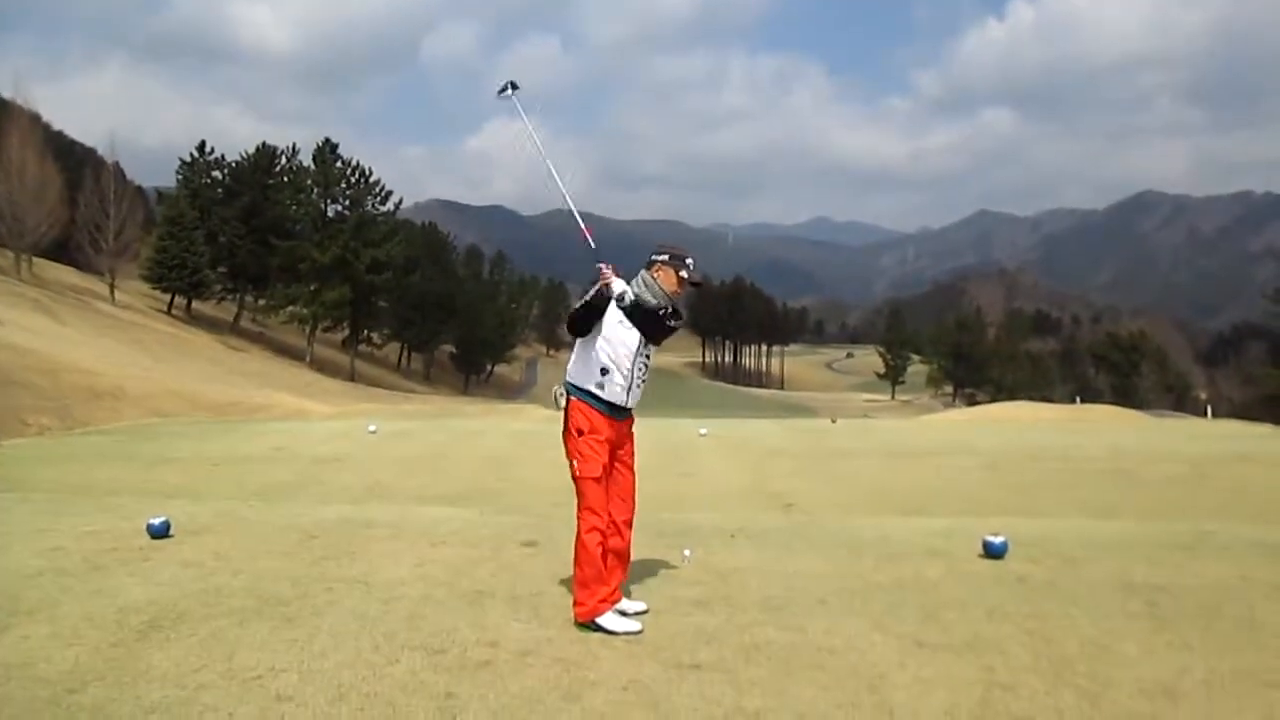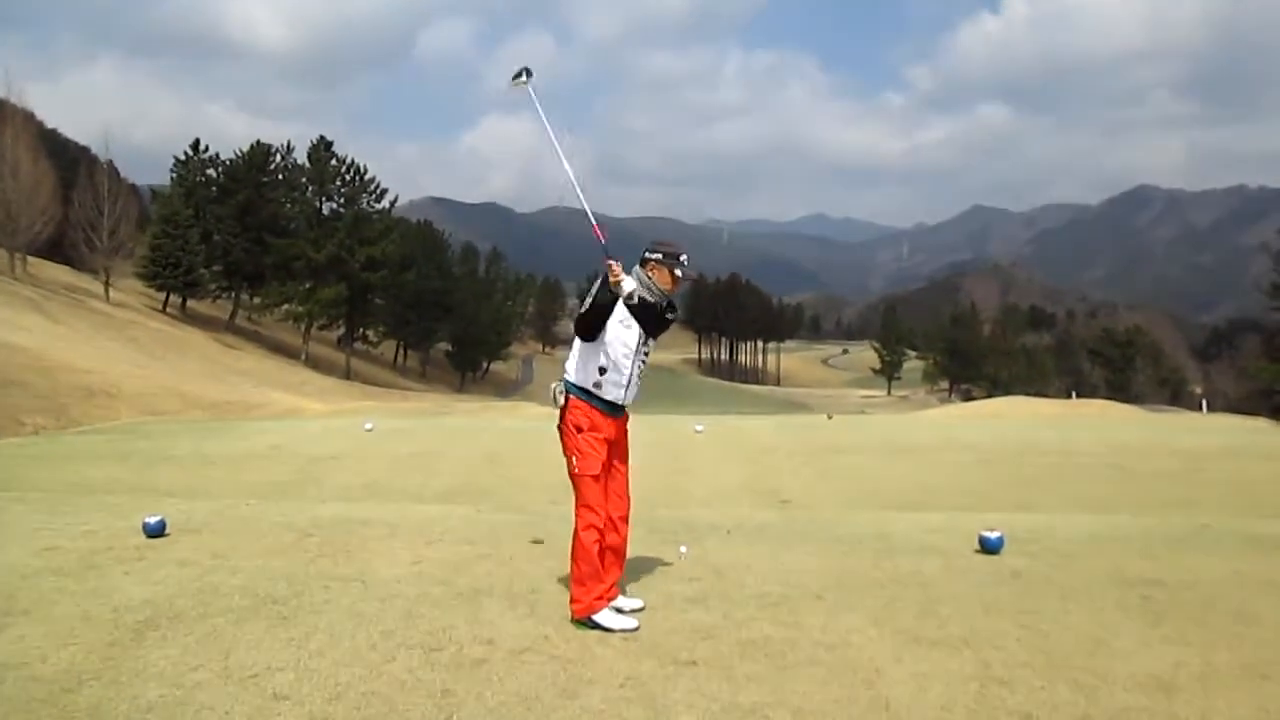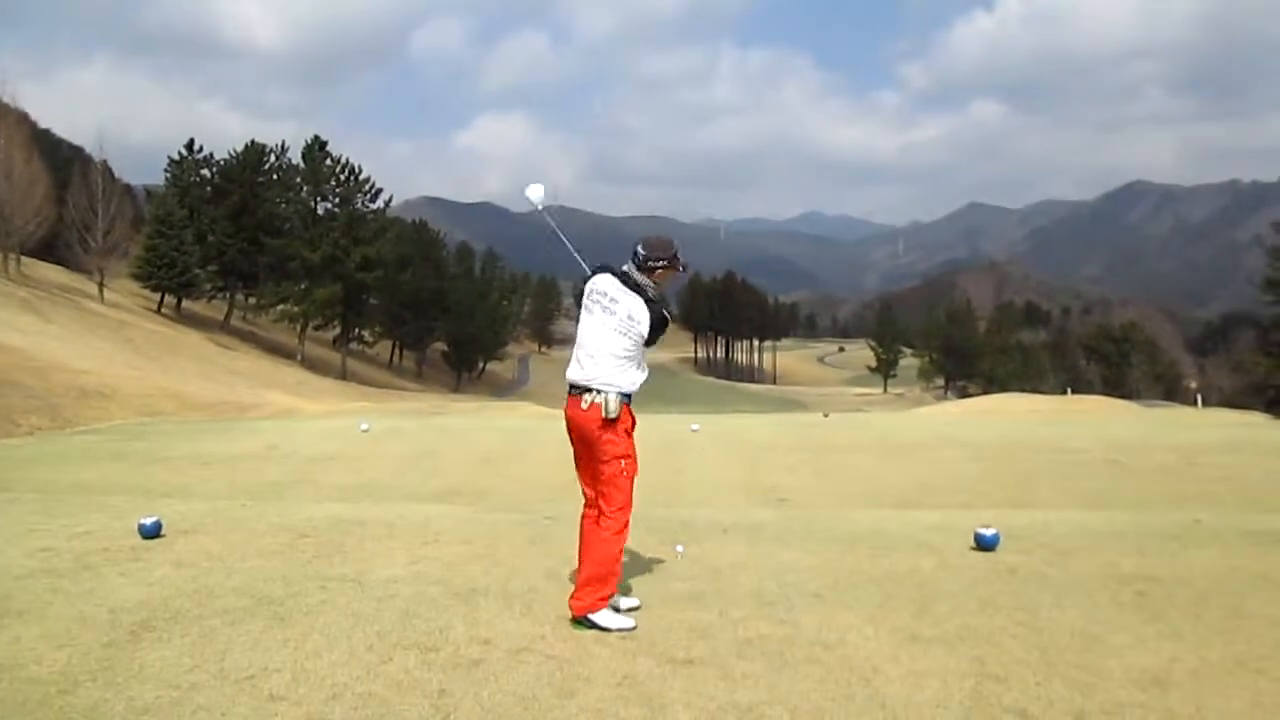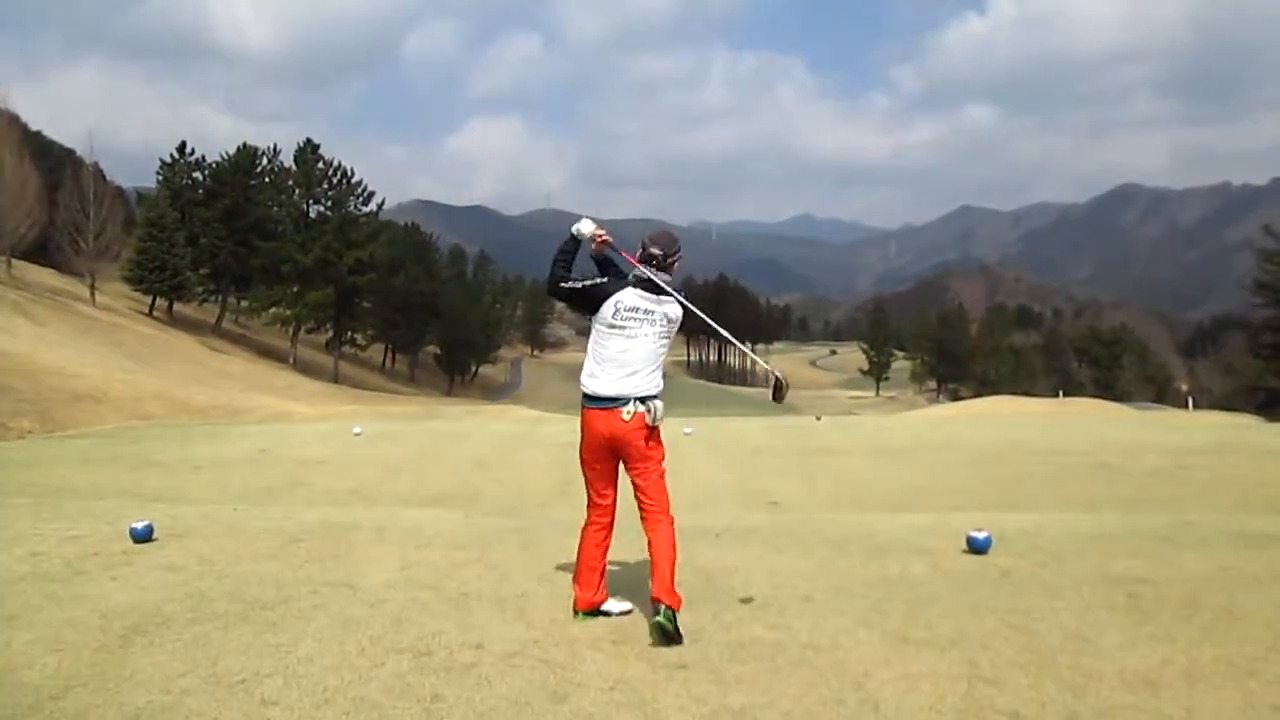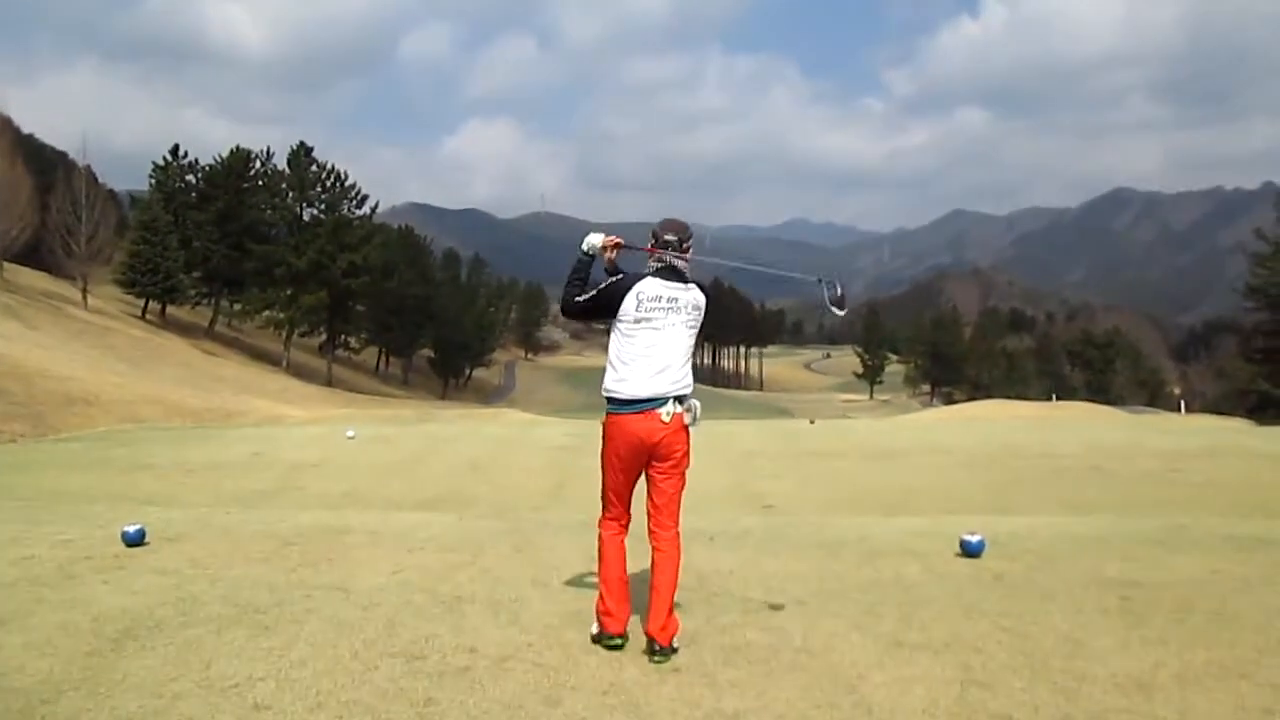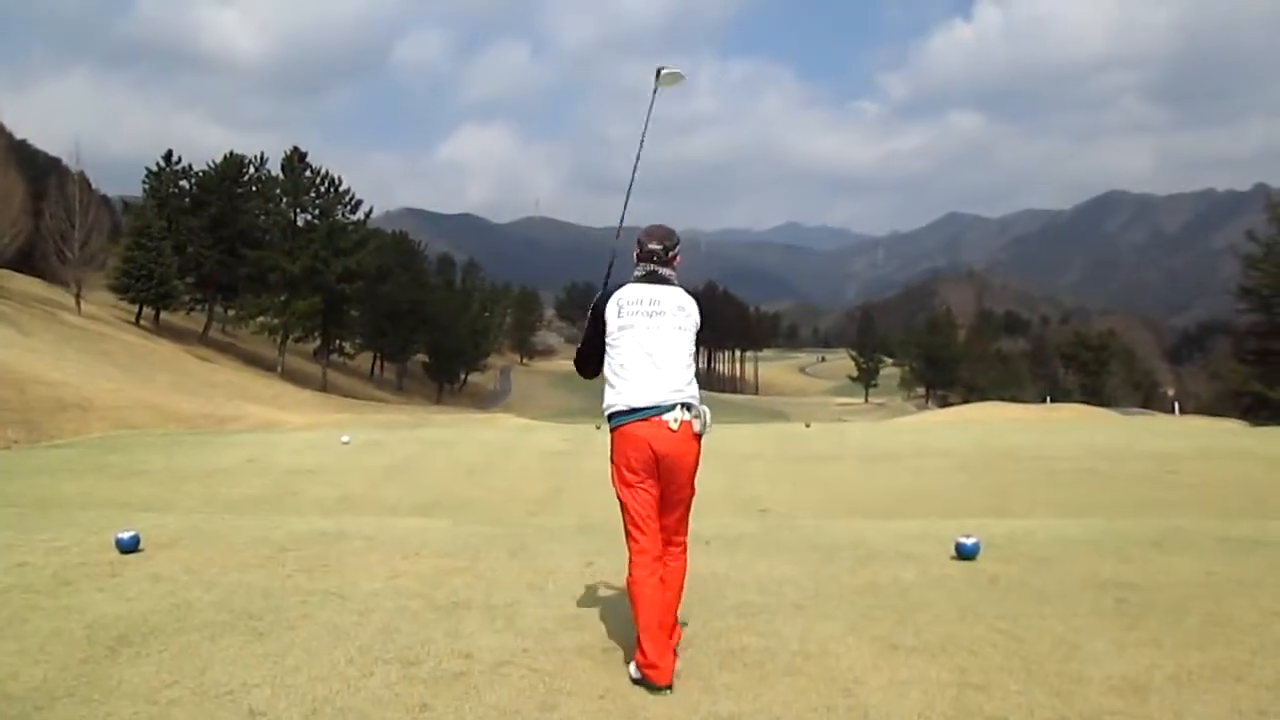
dt=0.4s
person 1, frame 1
left shoulder: (670, 317)
right shoulder: (607, 293)
left elbow: (651, 327)
right elbow: (575, 325)
left wrist: (625, 294)
right wrist: (605, 290)
left hip: (621, 420)
right hip: (586, 415)
left knee: (621, 513)
right knee: (594, 513)
left ankle: (609, 595)
right ankle: (591, 608)
person 1, frame 2
left shoulder: (662, 311)
right shoulder: (607, 292)
left elbow: (651, 329)
right elbow: (584, 330)
left wrist: (630, 290)
right wrist: (613, 290)
left hip: (615, 416)
right hip: (583, 412)
left knee: (617, 510)
right knee: (592, 511)
left ankle: (606, 592)
right ankle: (587, 604)
person 1, frame 3
left shoulder: (599, 280)
right shoulder: (653, 314)
left hip: (577, 404)
right hip: (607, 412)
left knee: (596, 503)
right knee: (616, 509)
left ankle: (598, 591)
right ankle: (588, 603)
person 1, frame 4
left shoulder: (609, 293)
right shoulder: (676, 308)
left elbow: (555, 283)
left wrist: (578, 235)
right wrist: (603, 256)
left hip: (596, 415)
right hip: (640, 418)
left knee: (599, 509)
right knee: (657, 516)
left ankle: (589, 596)
right ankle: (664, 604)
person 1, frame 5
left shoulder: (627, 288)
right shoulder: (697, 299)
left elbow: (571, 309)
left wrist: (587, 254)
right wrist: (615, 270)
left hip: (625, 419)
right hip: (673, 420)
left knee: (614, 520)
right knee: (666, 529)
left ankle: (613, 622)
right ankle: (661, 634)
person 1, frame 6
left shoulder: (612, 301)
right shoulder: (691, 306)
left elbow: (586, 367)
left hip: (631, 431)
right hip: (682, 428)
left knee: (643, 548)
right knee: (674, 542)
left ankle: (654, 665)
right ankle: (665, 641)
